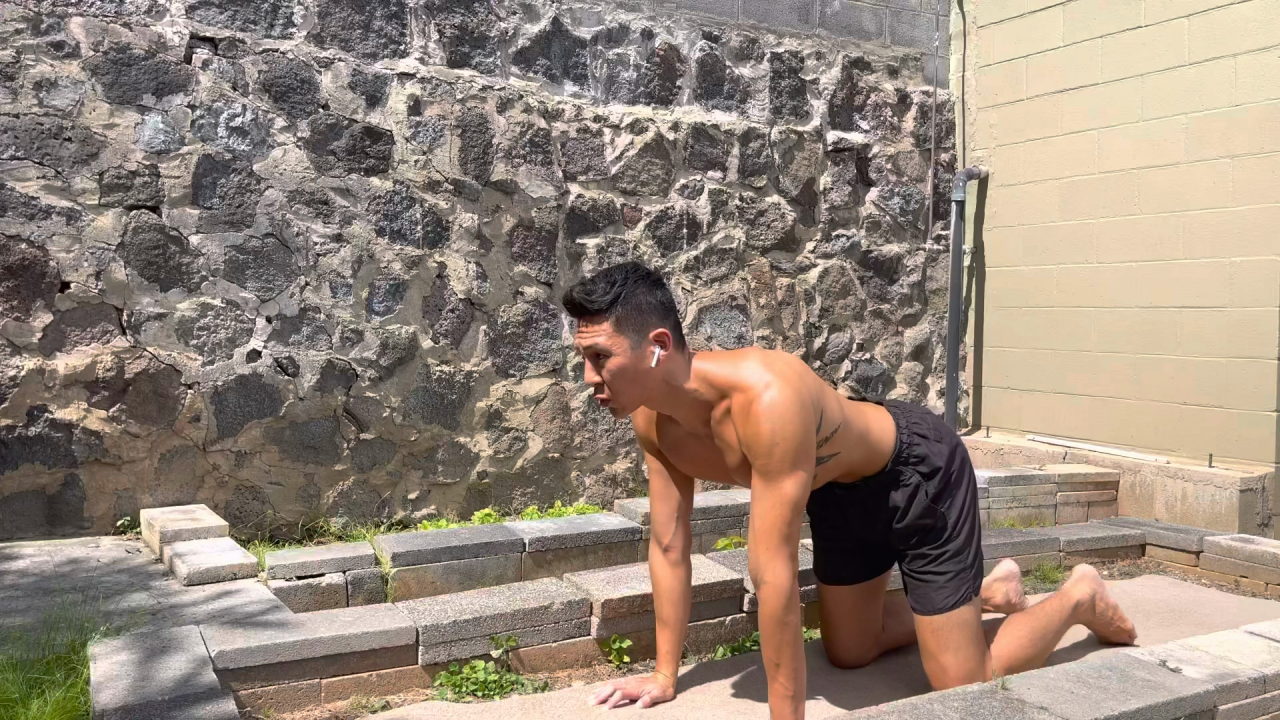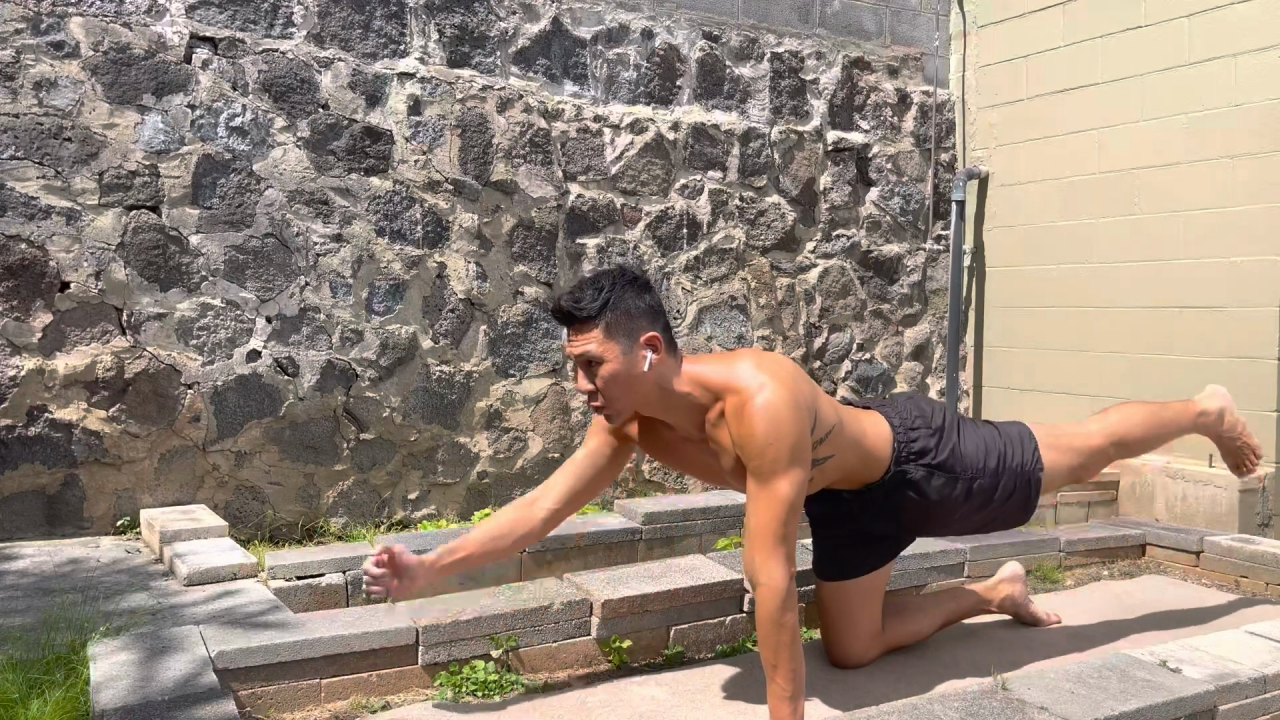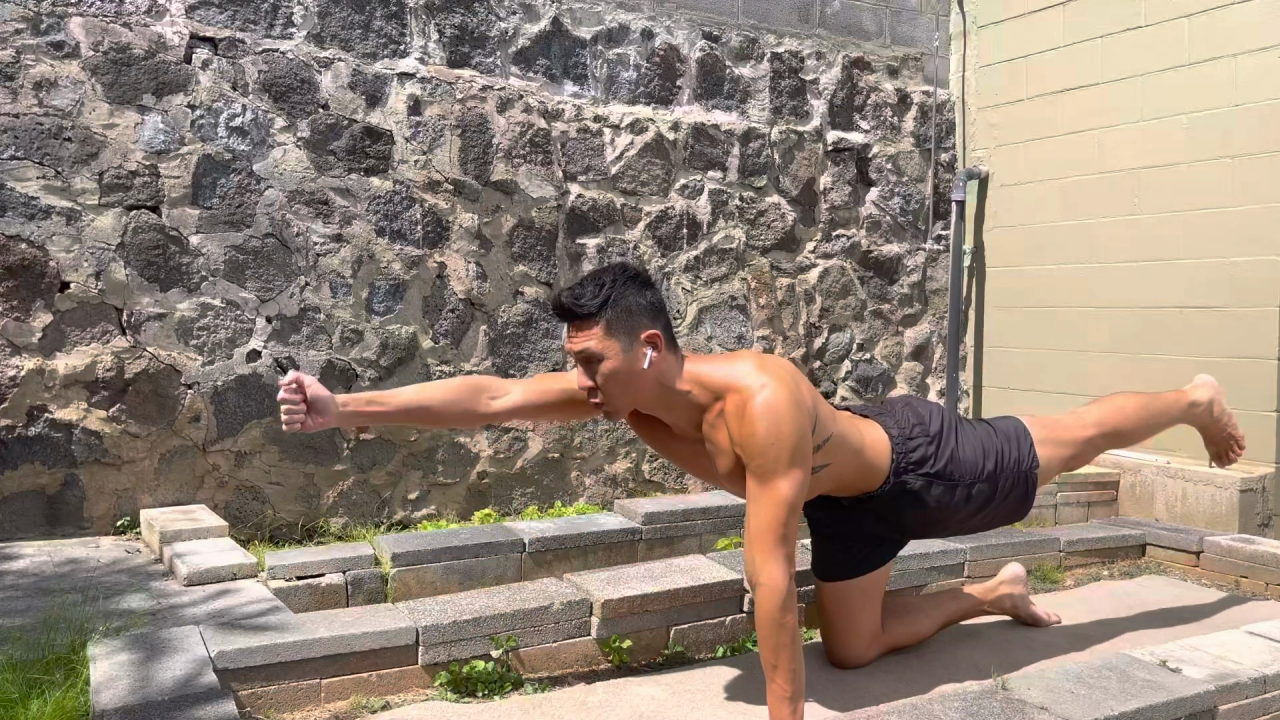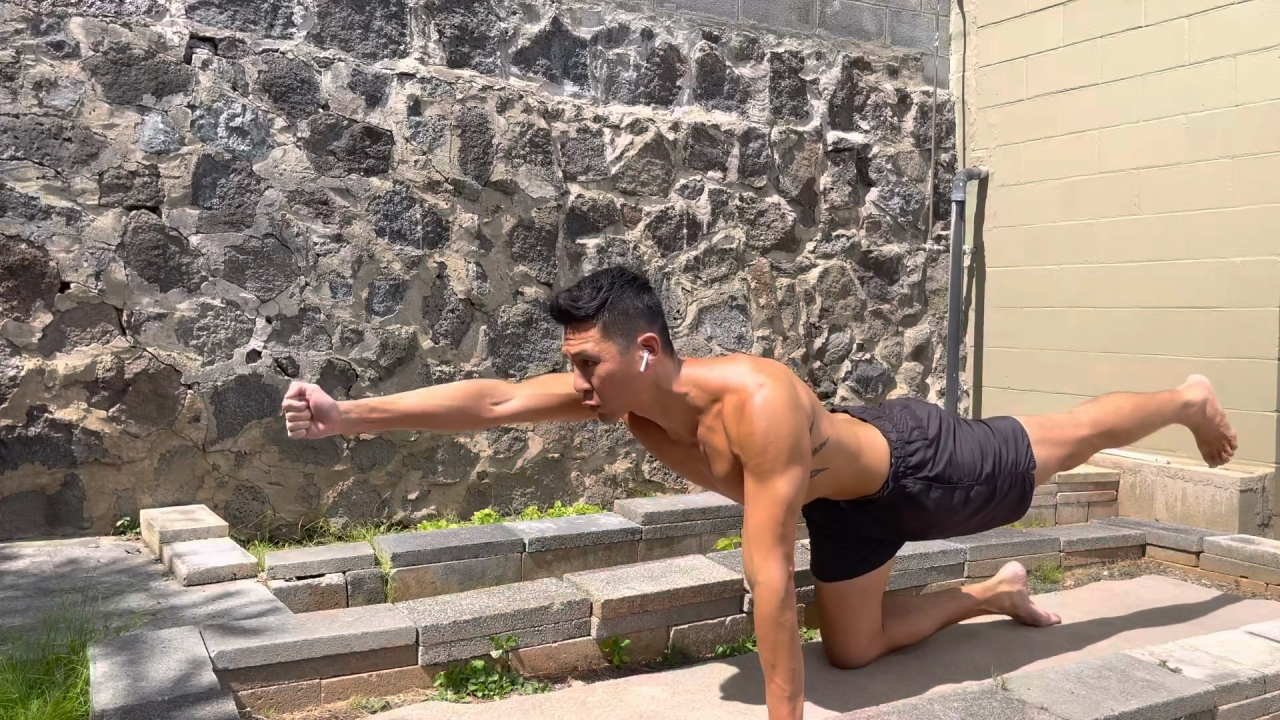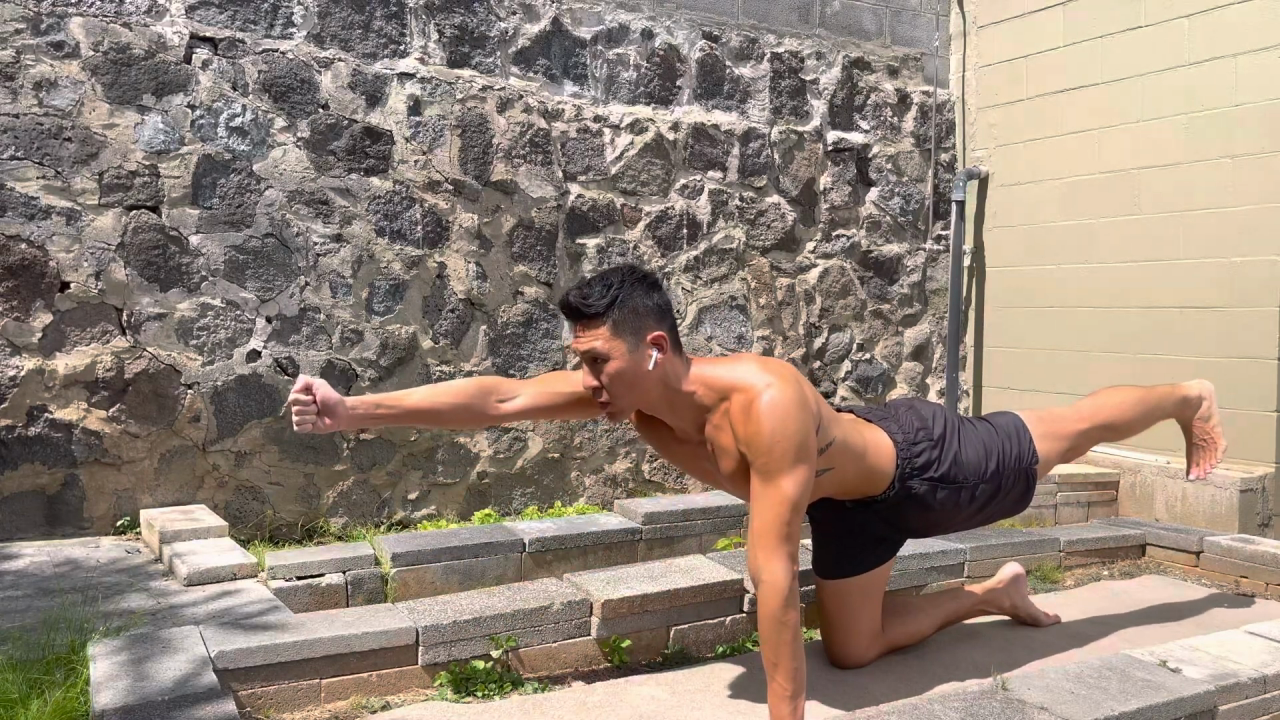
dt=1s
person 1, frame 1
left shoulder: (768, 399)
right shoulder: (652, 418)
left elbow: (773, 573)
right elbow: (668, 546)
left hip: (917, 468)
right hip: (841, 490)
right knee: (848, 654)
left ankle: (1077, 598)
right ankle: (991, 591)
person 1, frame 2
left shoulder: (761, 401)
right shoulder: (630, 420)
left elbow: (769, 577)
right elbow: (542, 506)
right wrist: (427, 567)
left hip: (920, 460)
right hip: (849, 491)
left knee: (1079, 452)
left ankle: (1207, 412)
right ankle: (993, 594)
person 1, frame 3
left shoulder: (759, 399)
right shoulder: (620, 390)
left elbow: (769, 572)
right elbow: (488, 396)
right wrist: (343, 407)
left hip: (914, 464)
right hip: (846, 491)
left knee: (1065, 444)
left ankle: (1193, 400)
right ankle: (994, 595)
person 1, frame 4
left shoulder: (757, 402)
right shoulder: (618, 392)
left elbow: (769, 571)
right elbow: (490, 400)
right wrist: (346, 413)
left hip: (914, 465)
right hip: (846, 490)
left knee: (1065, 442)
left ankle: (1188, 401)
right ankle: (995, 591)
person 1, frame 5
left shoulder: (766, 401)
right shoulder: (626, 391)
left elbow: (772, 572)
right elbow: (497, 397)
right wrist: (352, 409)
left hip: (917, 464)
right hip: (850, 490)
left knee: (1065, 435)
left ankle: (1186, 399)
right ankle: (992, 594)
